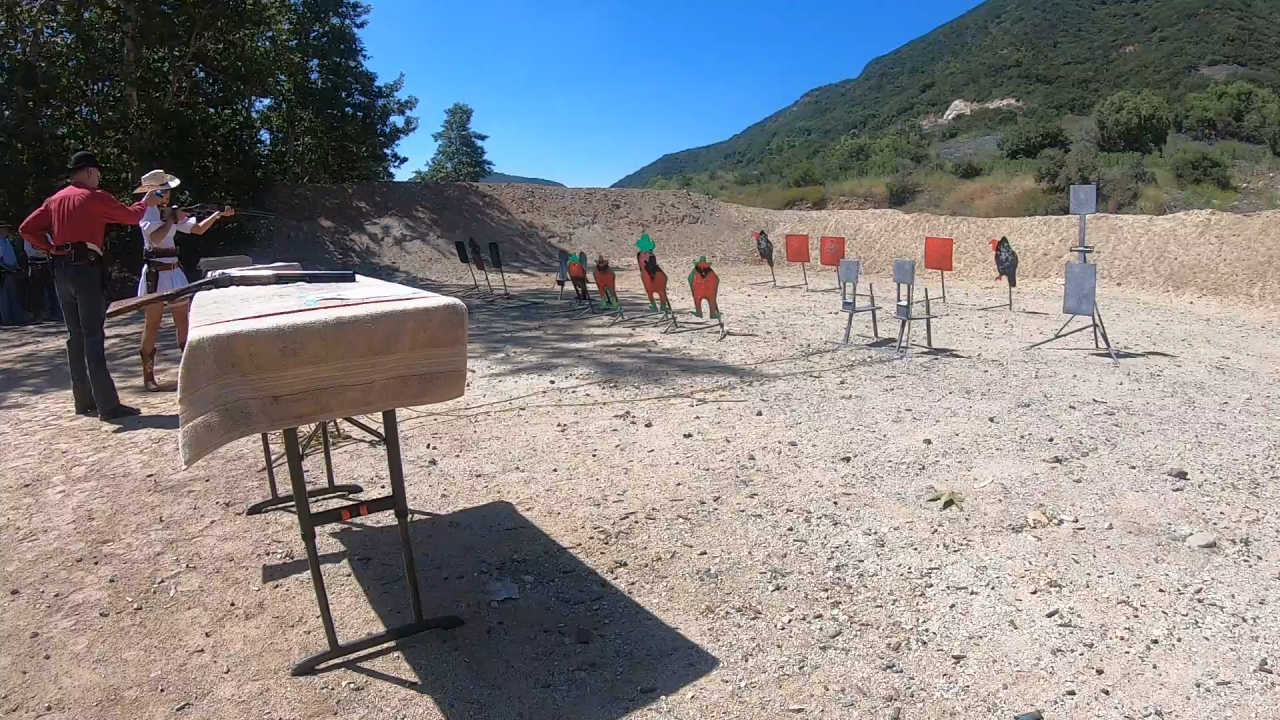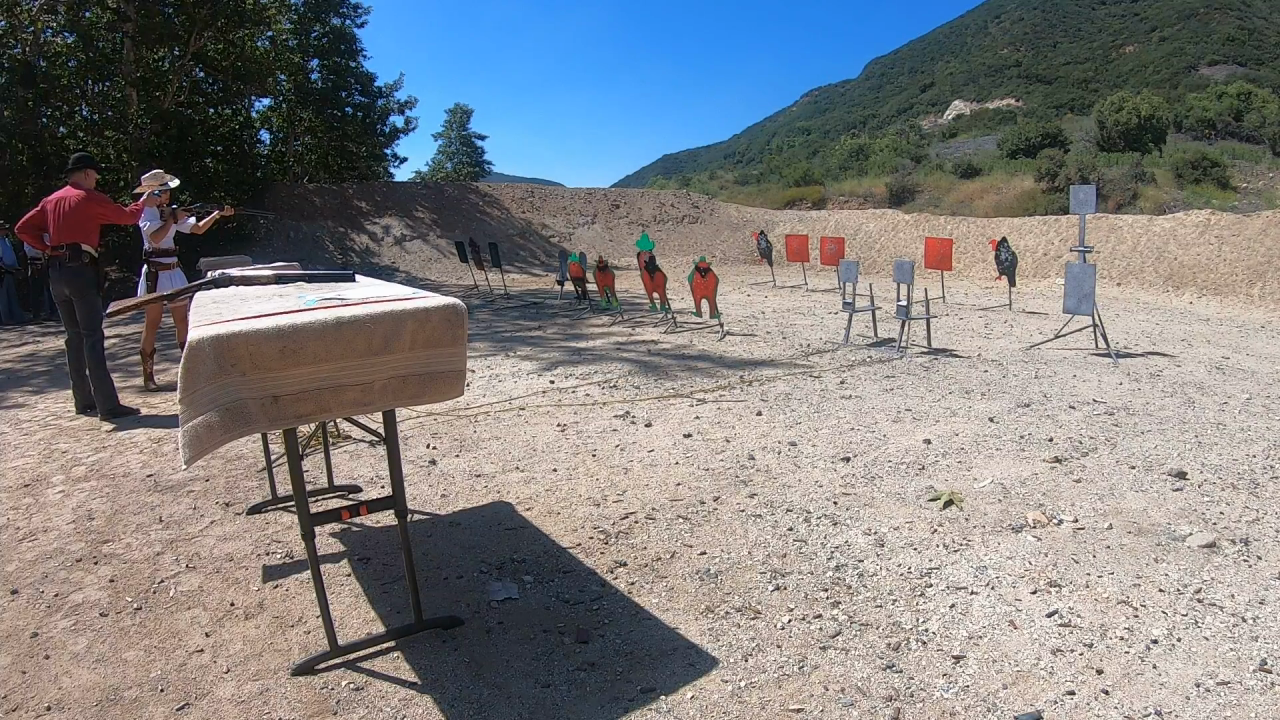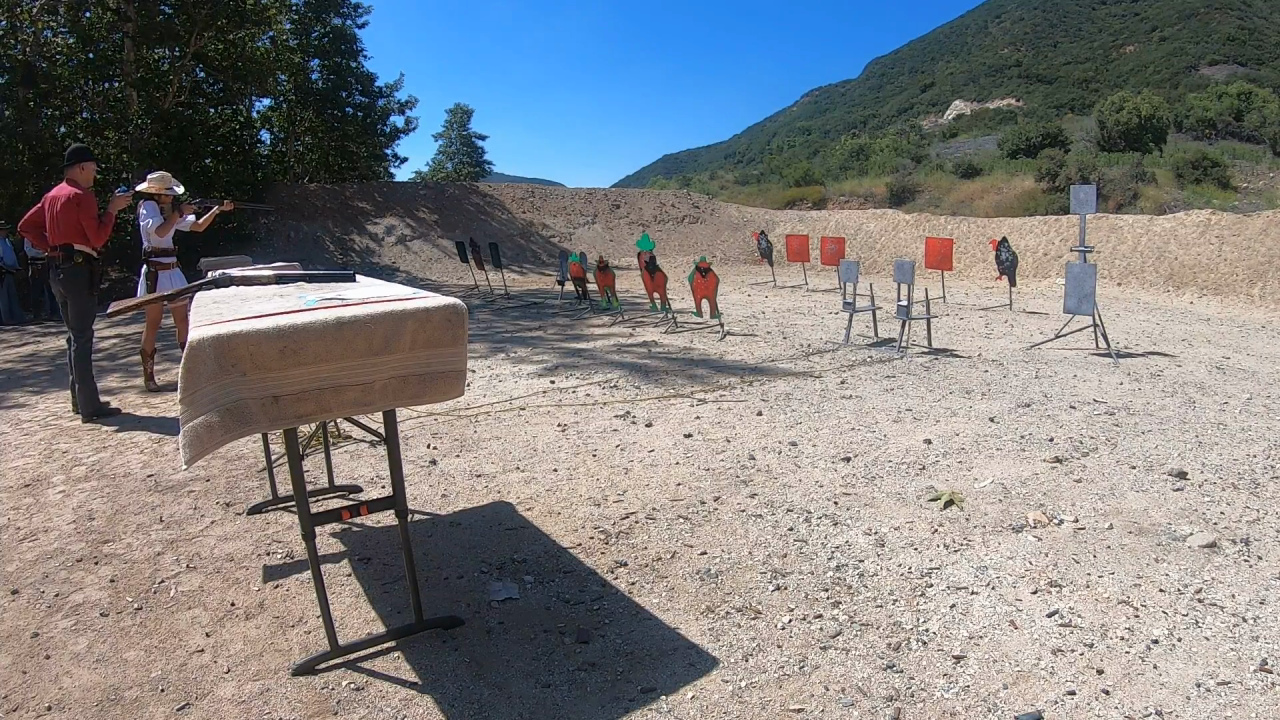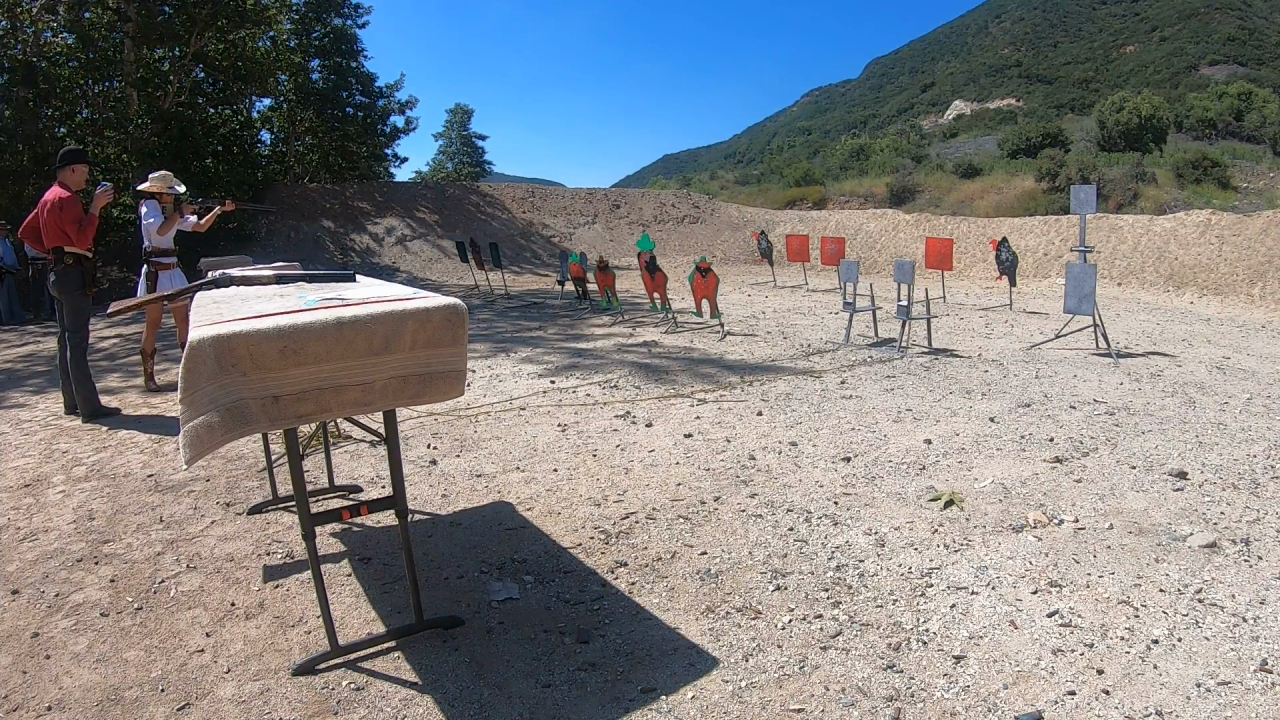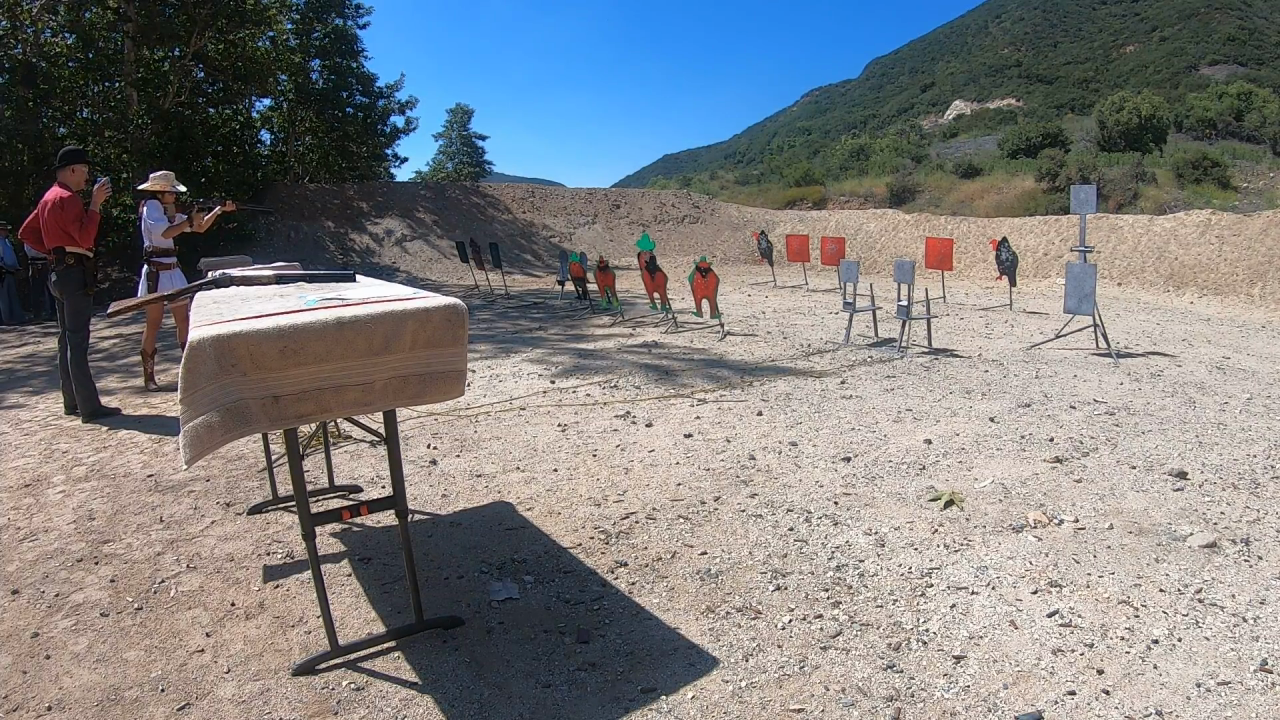
dt=1s
person 1, frame 1
left shoulder: (55, 200)
right shoulder: (95, 197)
left elbow: (27, 228)
right elbow: (131, 216)
left wrist: (51, 248)
right wrist: (146, 203)
left hip: (61, 271)
right hip: (86, 269)
left knee: (76, 337)
right knee: (93, 337)
left ankle: (84, 401)
right ankle: (108, 405)
person 1, frame 2
left shoulder: (51, 200)
right shoulder: (90, 198)
left elbow: (23, 228)
right elbow: (126, 216)
left wrist: (47, 248)
right wrist: (144, 203)
left hip: (56, 272)
right hip: (80, 270)
left knee: (74, 337)
right knee: (93, 337)
left ankle: (84, 400)
right ankle: (108, 405)
person 1, frame 3
left shoulder: (52, 196)
right shoulder: (82, 196)
left elbow: (26, 226)
right elbow: (98, 238)
left wrist: (51, 248)
right wrist: (112, 209)
left hip: (58, 270)
right hip: (79, 270)
left knee: (75, 336)
right knee: (82, 338)
left ankle: (81, 398)
right ankle: (90, 407)
person 1, frame 4
left shoulder: (49, 197)
right shoulder: (67, 198)
left elbow: (27, 232)
right elbow: (83, 238)
left wrist: (52, 250)
right wrist: (96, 206)
left hip: (59, 271)
right hip: (73, 273)
left knee: (67, 338)
right knee: (77, 340)
left ankle: (72, 401)
right ankle: (90, 407)
person 1, frame 5
left shoulder: (49, 198)
right shoulder: (68, 199)
left elbow: (27, 233)
right elbow: (85, 237)
left wrist: (52, 250)
right wrist: (96, 203)
left hip: (59, 272)
right hip: (75, 273)
left knee: (67, 339)
right knee: (77, 342)
left ankle: (72, 402)
right ankle: (90, 408)
person 2, frame 1
left shoulder: (171, 210)
right shoulder: (147, 211)
left elbow: (198, 229)
right elbow: (155, 237)
left wrist: (217, 214)
right wrist: (173, 219)
left hip: (174, 271)
right hip: (155, 273)
left knee: (183, 321)
right knee: (152, 325)
right ankle: (148, 376)
person 2, frame 2
left shoulder: (171, 211)
right shoulder: (147, 210)
left elbow: (198, 229)
right elbow: (156, 237)
left wrist: (217, 214)
right wrist: (173, 219)
left hip: (174, 271)
right hip: (155, 272)
left knee: (182, 321)
right knee: (152, 325)
right ankle: (148, 376)
person 2, frame 3
left shoulder: (170, 210)
right shoulder: (147, 207)
left elbow: (199, 226)
right elbow: (161, 231)
left wrist: (217, 209)
right wrist: (179, 212)
left hip: (173, 271)
right hip: (155, 272)
left knee: (183, 321)
right knee: (153, 324)
right ankle: (148, 376)
person 2, frame 4
left shoulder: (171, 211)
right shoulder: (149, 206)
left elbow: (201, 226)
right elbow: (161, 230)
left wrist: (219, 209)
right wrist: (180, 212)
left hip: (174, 271)
right hip: (155, 272)
left knee: (184, 320)
right knee: (153, 324)
right ankle: (149, 376)
person 2, frame 5
left shoulder: (169, 212)
right shoulder: (151, 206)
left elbow: (200, 227)
right elbow: (166, 233)
left wrist: (219, 210)
right wrist: (189, 220)
left hip: (173, 271)
right hip: (156, 272)
left knee: (184, 320)
right knee: (153, 324)
right ankle: (148, 376)
